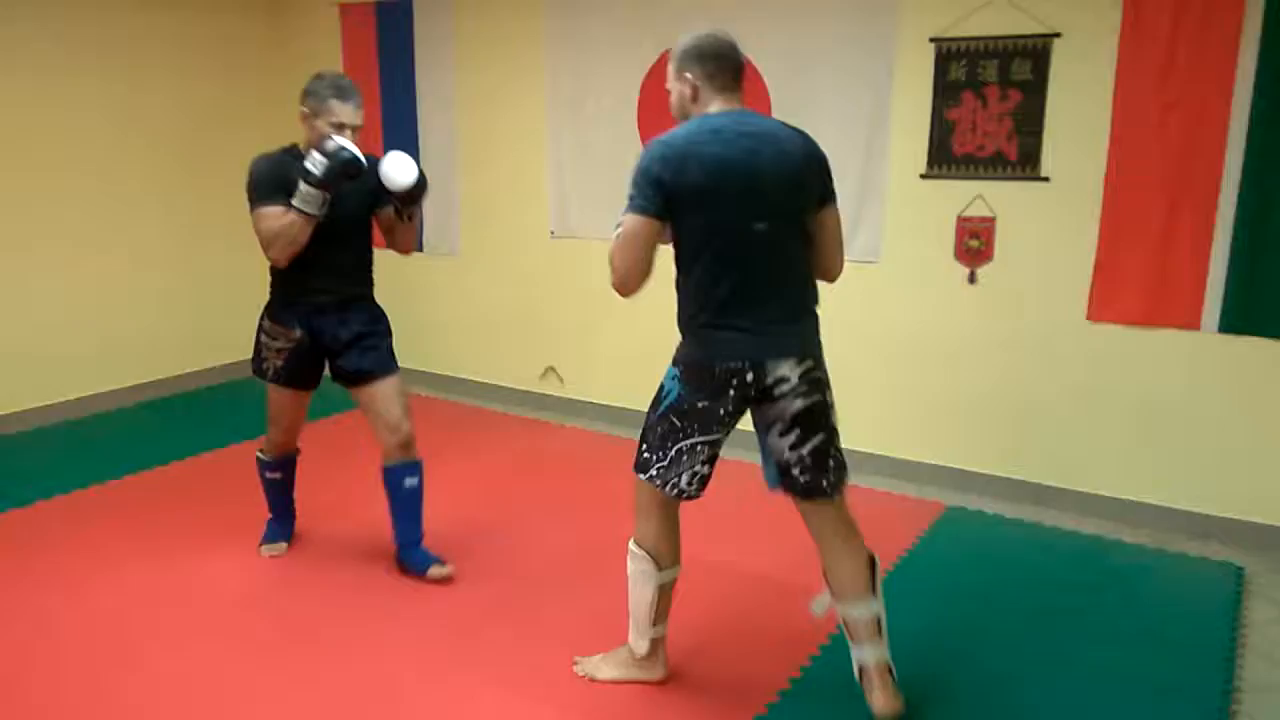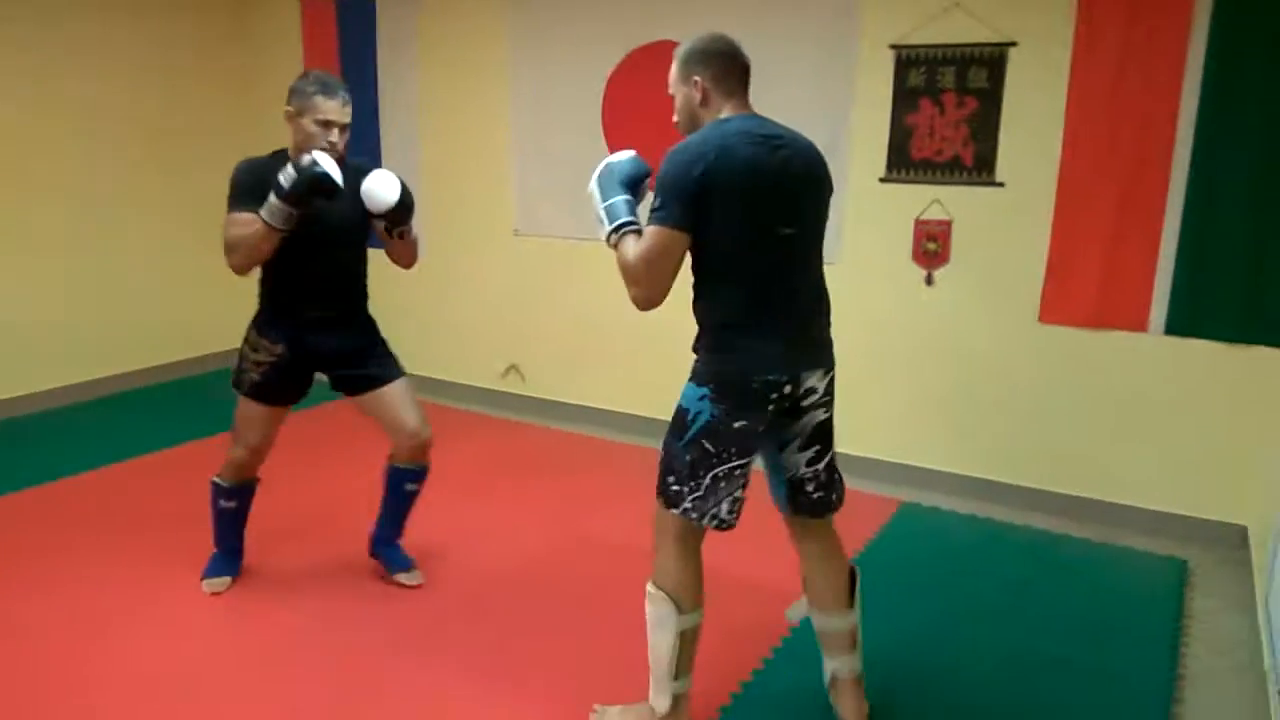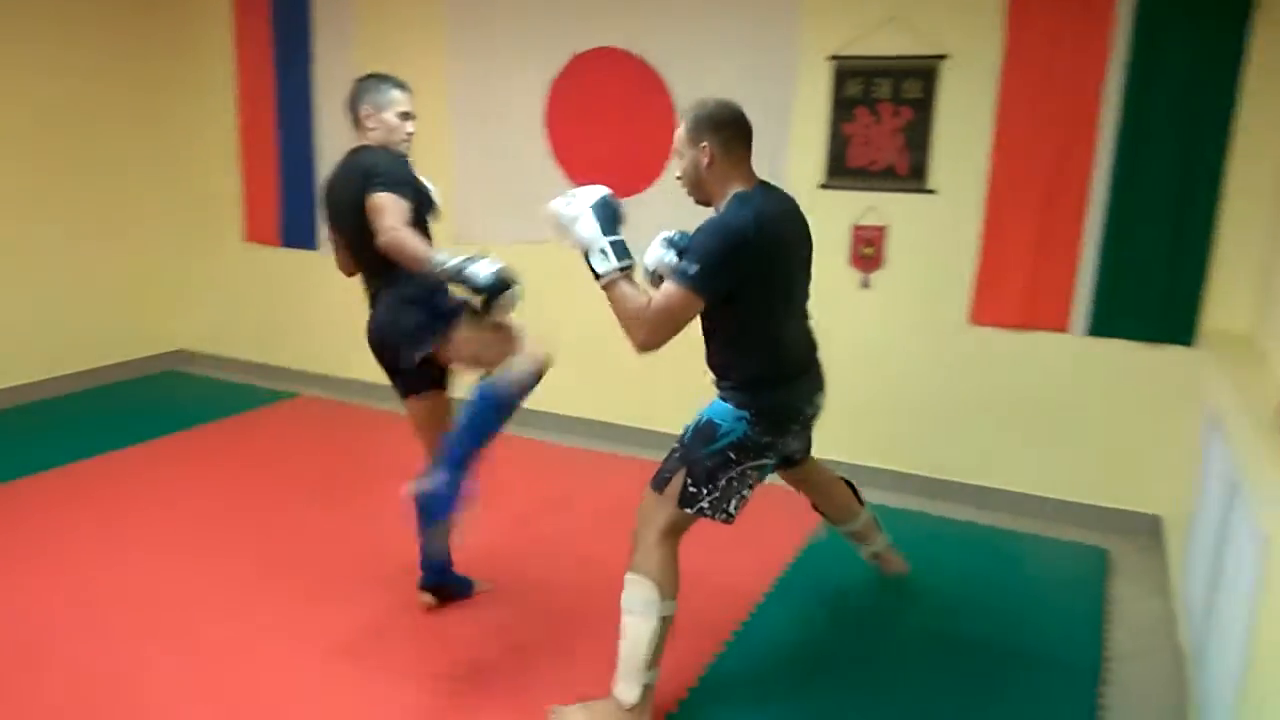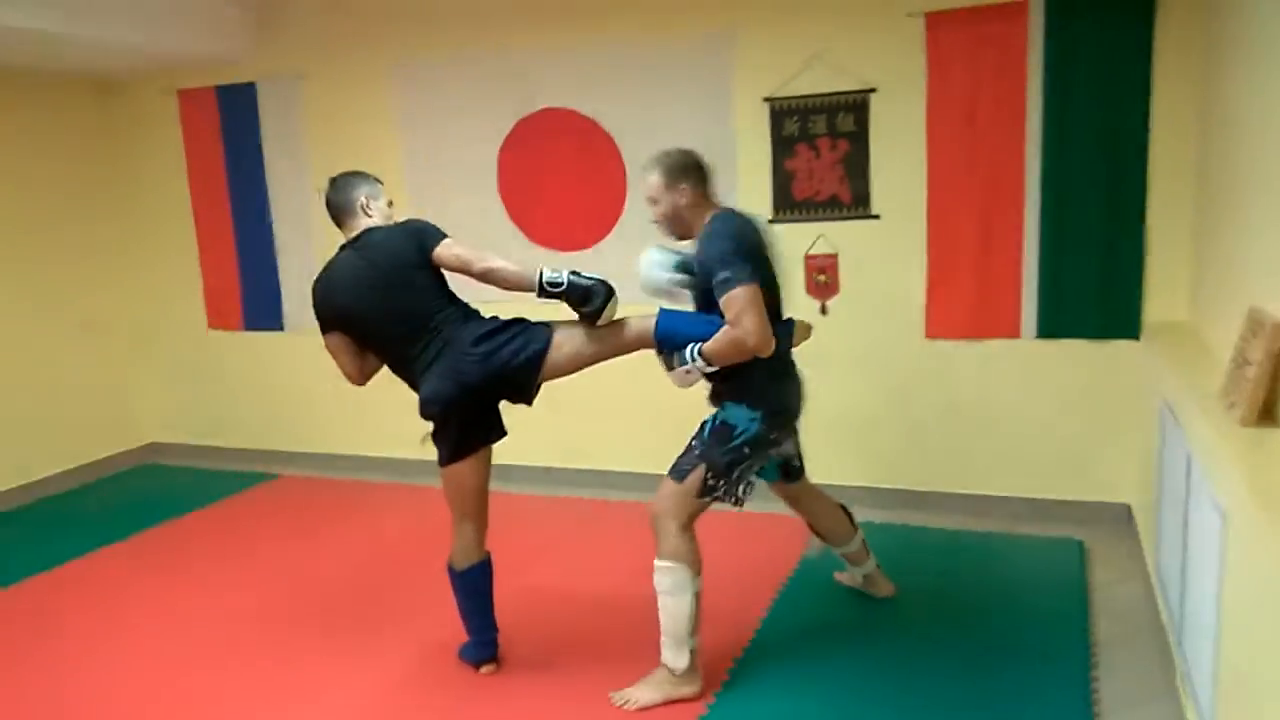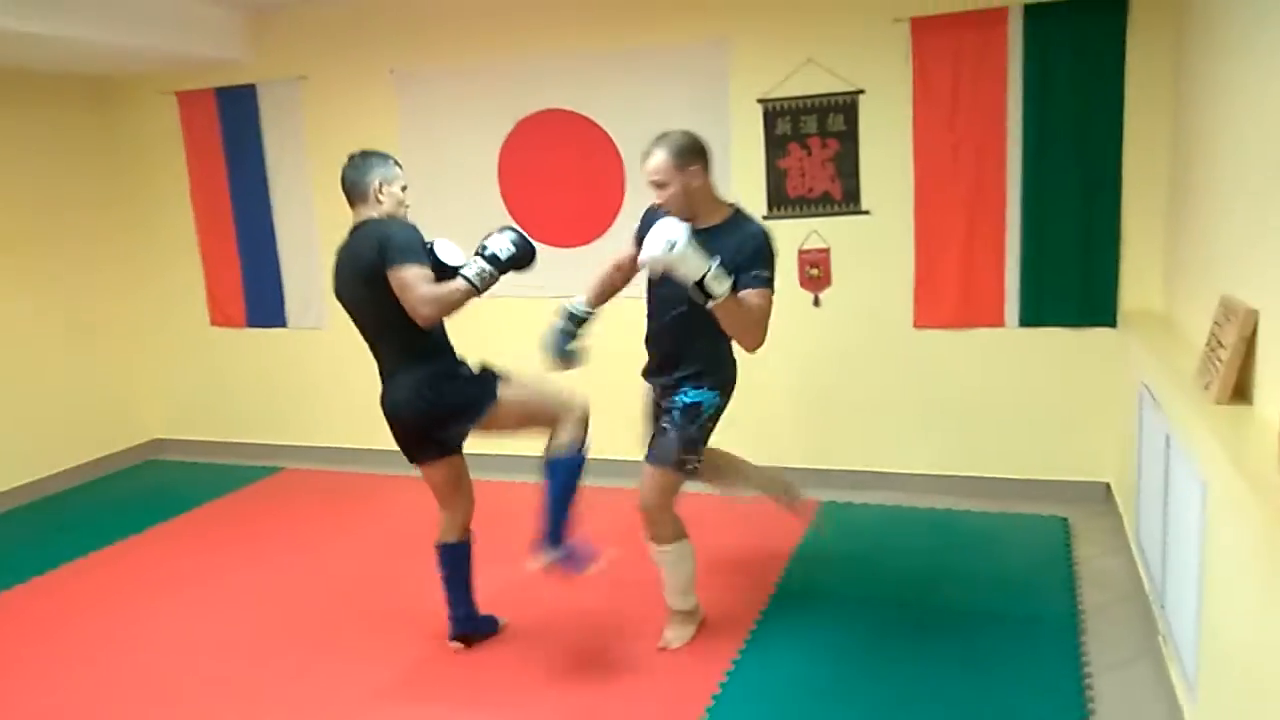
dt=0.5s
person 1, frame 1
left shoulder: (668, 153)
right shoulder: (801, 148)
left elbow: (625, 277)
right elbow: (829, 265)
left wrist: (635, 219)
left hip: (712, 359)
right hip: (794, 355)
left knee: (653, 494)
right knee: (827, 512)
left ankle: (645, 651)
person 1, frame 2
left shoulder: (691, 159)
right shoulder: (807, 157)
left elbow: (646, 290)
left wrist: (617, 209)
left hip: (732, 376)
right hip: (809, 369)
left knee: (675, 534)
right knee: (813, 528)
person 1, frame 3
left shoulder: (725, 230)
right shoulder: (781, 208)
left elbow: (647, 332)
left wrist: (600, 245)
right wrist: (680, 262)
left hip: (753, 404)
right hip: (800, 387)
left knee: (655, 527)
right knee: (805, 468)
right ankle: (882, 551)
person 1, frame 4
left shoulder: (718, 245)
right shoulder: (733, 228)
left elbow: (752, 337)
left wrist: (695, 357)
right wrist: (689, 275)
left hip: (752, 402)
right hip: (774, 393)
left knee: (669, 513)
right knee: (793, 487)
left ankle: (678, 670)
right ankle: (868, 574)
person 1, frame 5
left shoulder: (749, 241)
right shoulder: (659, 217)
left elbow: (751, 336)
right elbow: (623, 267)
left wrist: (704, 275)
right wrist: (575, 313)
left hip: (697, 383)
right hip: (664, 371)
left knee: (651, 497)
right knee: (698, 466)
left ankle: (684, 610)
right ankle: (778, 487)
person 2, frame 1
left shoulder: (367, 170)
right shoulder: (271, 169)
left elbow: (403, 244)
right elbow: (277, 249)
left wrist: (409, 204)
right wrist: (316, 186)
left hip: (358, 317)
right hip: (293, 319)
left knee: (398, 432)
right knee: (280, 436)
left ankle: (411, 548)
right ankle: (281, 520)
person 2, frame 2
left shoulder: (362, 177)
right shoulder: (255, 175)
left elbow: (405, 259)
right elbow: (239, 259)
left wrist: (398, 220)
right wrist: (285, 200)
left hip: (351, 332)
right hip: (280, 334)
left knee: (413, 437)
right knee: (244, 457)
left ankle: (386, 544)
right ankle: (226, 554)
person 2, frame 3
left shoulder: (343, 178)
right shoulder: (385, 164)
left elbow: (349, 264)
right elbow: (394, 236)
right wrist: (465, 270)
left hip: (396, 322)
right hip: (416, 305)
left knee: (443, 452)
right knee: (525, 360)
left ankle: (438, 574)
right ankle: (442, 484)
person 2, frame 4
left shoulder: (326, 287)
right shoulder: (407, 235)
left elbow: (358, 372)
right elbow: (480, 265)
right wrist: (561, 283)
left hip: (445, 391)
right hip: (486, 350)
left knee: (467, 525)
right knee: (631, 330)
left ankle: (482, 646)
person 2, frame 5
left shoulder: (346, 261)
right shoulder: (395, 235)
right elbow: (426, 311)
left wrist: (446, 272)
right wrist: (486, 265)
left hip: (402, 398)
right hip: (439, 383)
left knee: (456, 505)
right knee: (570, 409)
left ankle: (465, 622)
right ankle: (557, 543)
